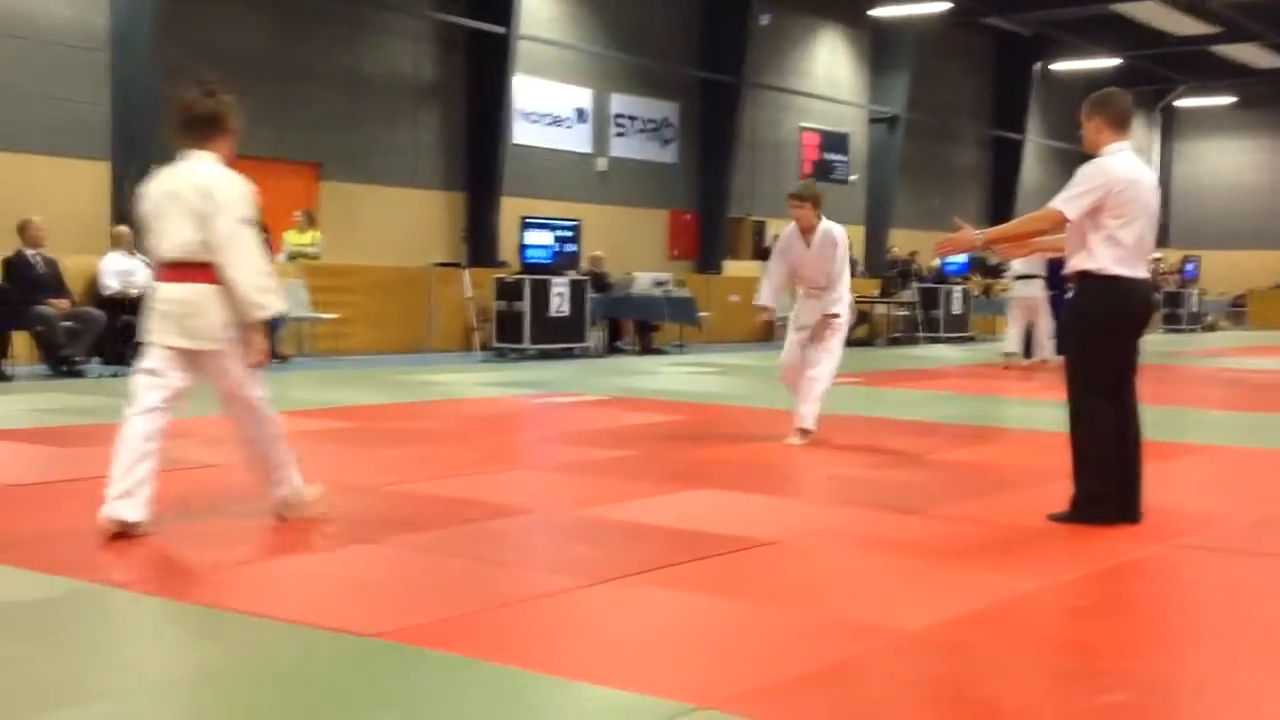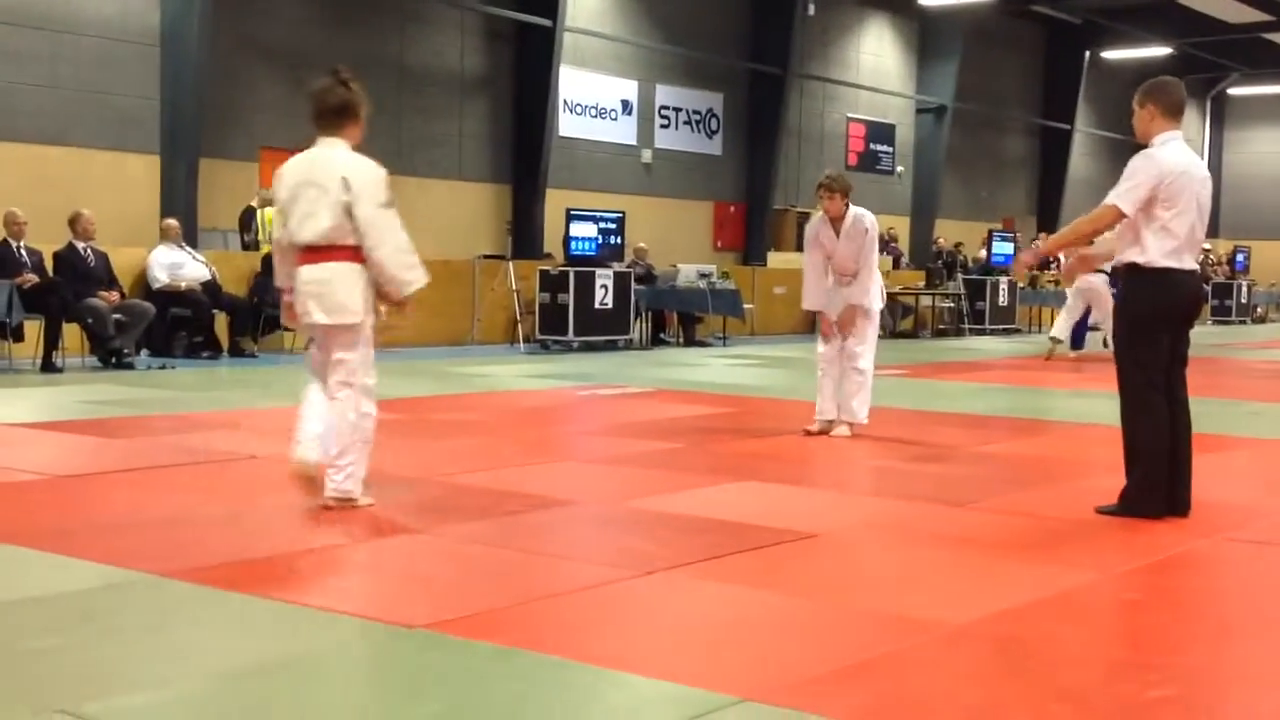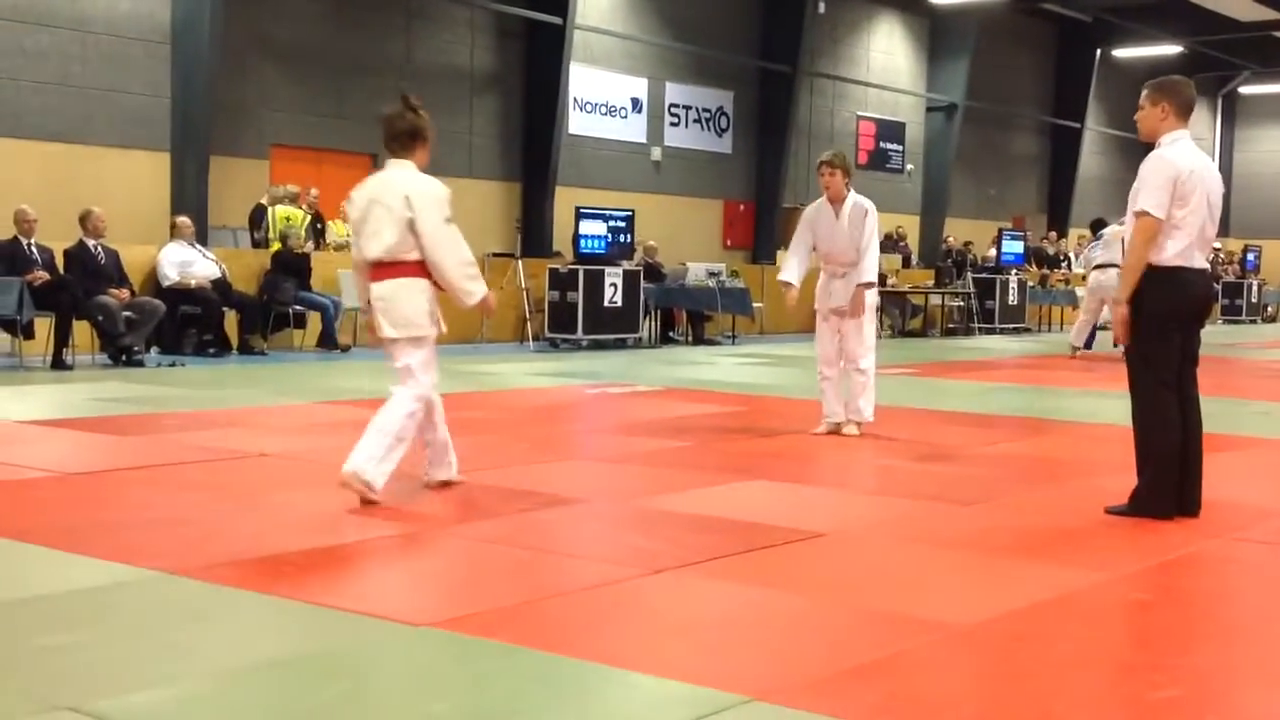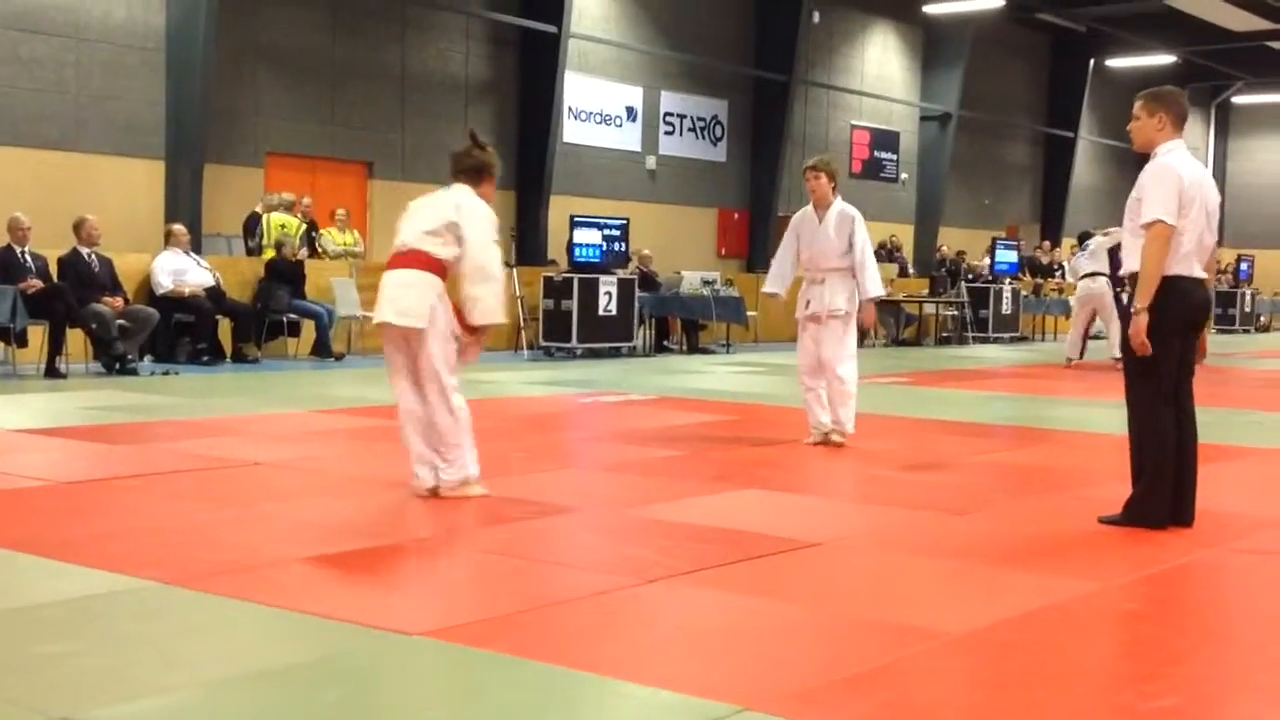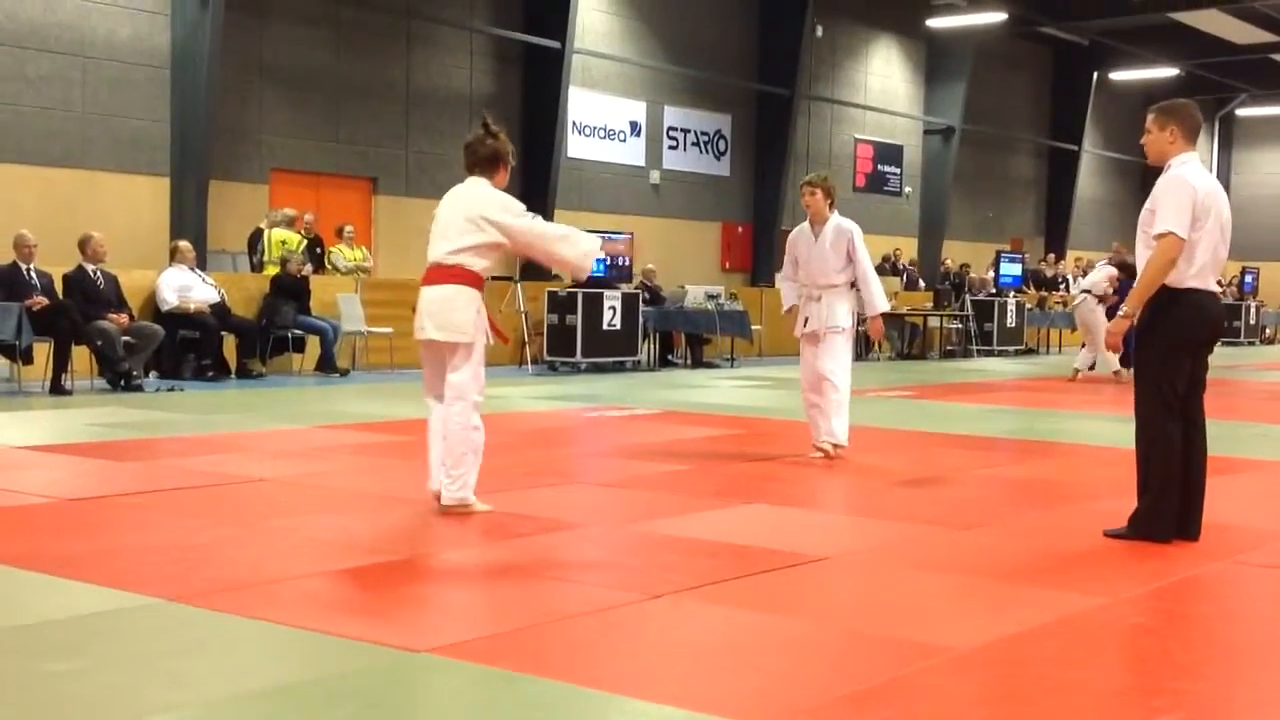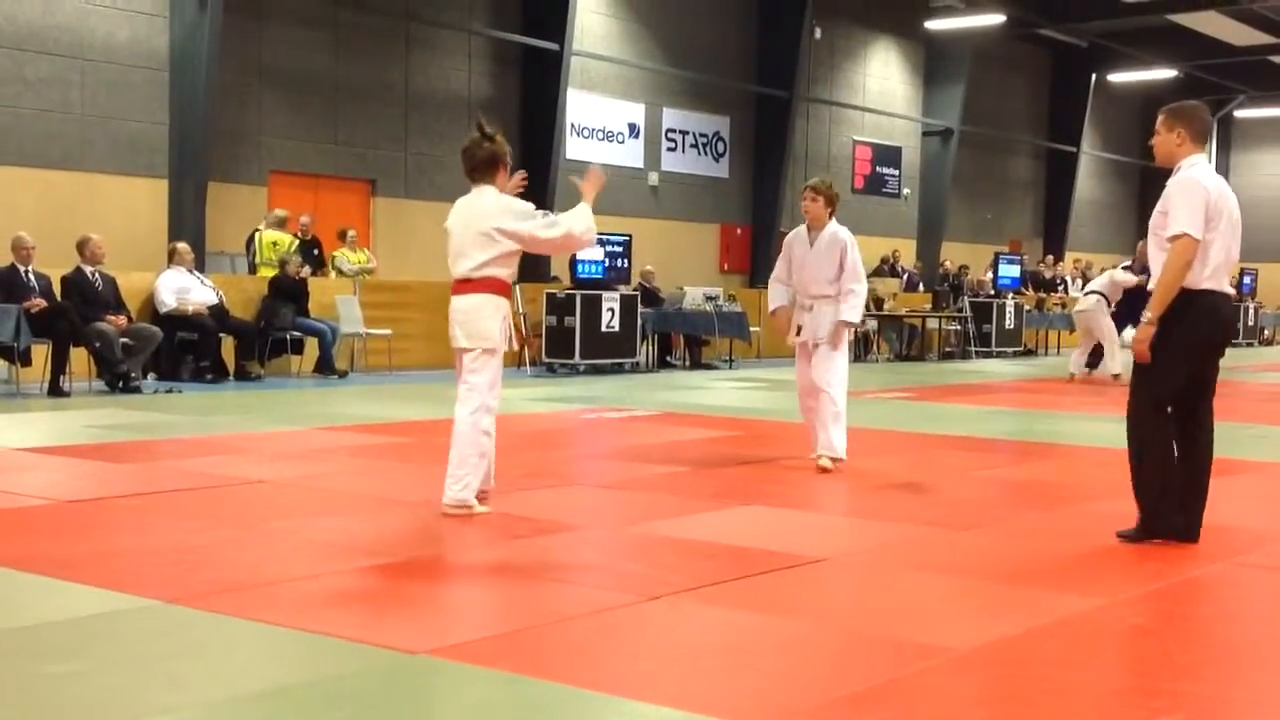
dt=0.3s
person 1, frame 1
left shoulder: (1103, 170)
right shoulder: (1142, 173)
left elbow: (1048, 219)
left wrist: (979, 238)
right wrist: (1035, 246)
left hip: (1101, 294)
right hip: (1131, 292)
left knee: (1091, 398)
right knee: (1118, 396)
left ankle: (1095, 503)
right ankle: (1123, 502)
person 1, frame 2
left shoulder: (1154, 160)
right shoulder: (1194, 165)
left elbow: (1104, 218)
left wrist: (1041, 250)
right wrist: (1098, 256)
left hip: (1152, 286)
right hip: (1182, 284)
left knee: (1142, 391)
right knee: (1170, 389)
left ankle: (1145, 496)
right ankle: (1173, 495)
person 1, frame 3
left shoulder: (1163, 159)
right shoulder: (1206, 165)
left elbow: (1147, 232)
left wrist: (1122, 298)
left hip: (1162, 285)
right hip: (1195, 284)
left knee: (1153, 393)
right knee: (1181, 390)
left ankle: (1156, 497)
right ankle: (1183, 496)
person 1, frame 4
left shoulder: (1162, 168)
right shoulder: (1200, 174)
left elbow: (1158, 241)
right elbow: (1206, 254)
left wrist: (1141, 309)
right wrist: (1199, 321)
left hip: (1162, 296)
right hip: (1191, 294)
left knee: (1150, 401)
right knee: (1177, 400)
left ankle: (1150, 507)
right ankle: (1177, 506)
person 1, frame 5
left shoulder: (1177, 180)
right shoulder: (1211, 185)
left elbow: (1168, 254)
left wrist: (1126, 313)
left hip: (1175, 307)
right hip: (1205, 306)
left knee: (1157, 415)
right knee: (1186, 414)
left ankle: (1154, 519)
right ankle: (1183, 520)
person 1, frame 6
left shoulder: (1187, 182)
right shoulder: (1220, 186)
left elbow: (1183, 256)
left wrist: (1149, 318)
left hip: (1189, 309)
right hip: (1216, 308)
left knee: (1147, 411)
right knee: (1193, 415)
left ankle: (1159, 517)
right ankle: (1183, 520)
person 2, frame 1
left shoulder: (157, 184)
right shoulder: (226, 185)
right elbow: (242, 259)
right wrist: (257, 321)
left hip: (167, 301)
right hip: (213, 304)
left knee: (151, 403)
right knee: (250, 406)
left ankle: (122, 508)
right ankle: (290, 496)
person 2, frame 2
left shoulder: (290, 169)
right shoulder: (361, 170)
left elbow: (283, 237)
right elbow: (384, 237)
left wrist: (287, 289)
right wrist: (406, 288)
left hip: (309, 280)
right hip: (345, 280)
left knee: (324, 377)
right knee: (352, 387)
left ankle: (312, 455)
right ankle: (343, 486)
person 2, frame 3
left shoulder: (364, 189)
right shoulder: (426, 188)
left elbow: (360, 253)
right elbow: (445, 250)
left wrist: (371, 301)
right wrist: (478, 293)
left hip: (380, 292)
right hip: (412, 292)
left knee: (419, 383)
right knee: (412, 390)
left ankle: (441, 467)
right ankle: (364, 469)
person 2, frame 4
left shoulder: (424, 202)
right shoulder: (476, 209)
right elbow: (482, 267)
right wrist: (481, 324)
left hip: (392, 286)
right hip: (423, 291)
left knee: (410, 390)
right knee: (442, 389)
left ankle: (426, 476)
right ankle: (456, 477)
person 2, frame 5
left shoulder: (454, 197)
right shoulder: (495, 203)
right elbow: (548, 240)
right wrist: (598, 247)
left hip: (431, 296)
right hip: (459, 300)
left knee: (441, 399)
right knee: (462, 400)
left ankle: (444, 484)
right ankle: (456, 494)
person 2, frame 6
left shoulder: (461, 208)
right shoulder: (509, 211)
right elbow: (570, 233)
right wrist: (588, 198)
left hip: (464, 304)
right hip: (487, 307)
left knee: (473, 400)
right knee: (477, 403)
left ankle: (477, 483)
right ankle: (459, 495)
person 3, frame 1
left shoulder: (835, 235)
right shoulder: (789, 237)
left elbow: (840, 279)
right elbow: (775, 273)
left wrist: (828, 319)
right wrist: (766, 308)
left hip: (831, 307)
right hip: (805, 302)
left knee: (817, 366)
right knee: (790, 363)
left ankle: (803, 426)
right ankle: (806, 413)
person 3, frame 2
left shoulder: (865, 222)
right shoulder: (815, 227)
left elbow: (867, 269)
right elbow: (814, 271)
left wrist: (853, 308)
right wrist: (820, 312)
left hip: (864, 293)
right hip: (835, 290)
left knee: (857, 357)
right knee: (827, 355)
left ankle: (848, 418)
right ankle: (826, 417)
person 3, frame 3
left shoulder: (864, 208)
right shoulder: (813, 212)
left elbow: (869, 251)
right elbow: (799, 249)
left wrist: (861, 288)
right wrist: (791, 284)
left hip: (857, 287)
right hip: (829, 285)
left knee: (858, 354)
right knee: (827, 356)
left ankle: (855, 418)
right ankle: (833, 417)
person 3, frame 4
left shoulder: (849, 215)
right shoulder: (799, 219)
left elbow: (864, 259)
right elbow: (785, 258)
left wrist: (868, 301)
right wrist: (776, 292)
left hip: (839, 293)
right hip: (809, 294)
left knee: (837, 362)
right knee: (809, 365)
left ankle: (839, 426)
right ankle: (820, 427)
person 3, frame 5
left shoulder: (847, 230)
right shoulder: (797, 235)
left elbow: (865, 273)
right elbow: (788, 277)
left wrist: (875, 314)
right wrist: (794, 307)
left hip: (837, 308)
right hip: (809, 309)
left knee: (831, 373)
right knee: (810, 381)
left ankle: (833, 438)
right ankle: (823, 440)
person 3, frame 6
left shoulder: (842, 239)
right shoulder: (793, 239)
left elbow: (855, 285)
right elbow: (779, 280)
left wrist: (844, 322)
right wrist: (780, 309)
left hip: (831, 317)
right hip: (803, 317)
left knee: (828, 384)
right knee: (806, 387)
left ankle: (830, 452)
right ankle: (822, 445)
